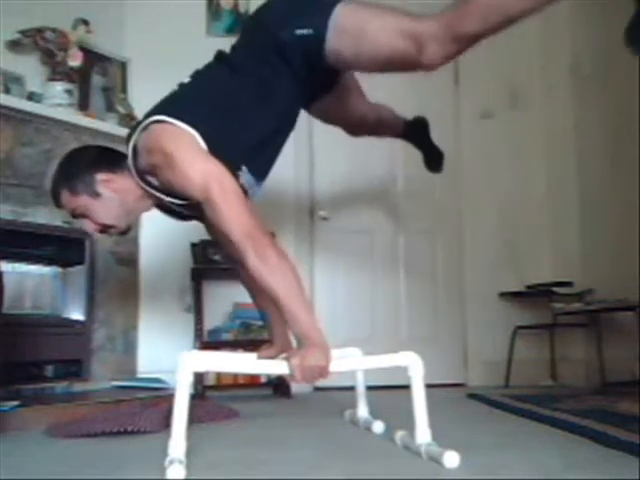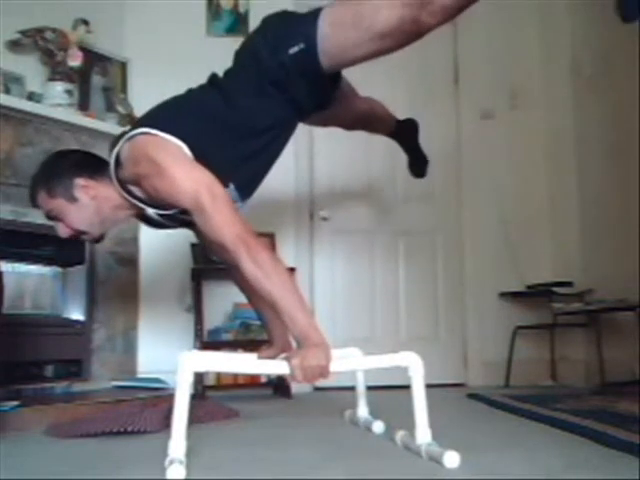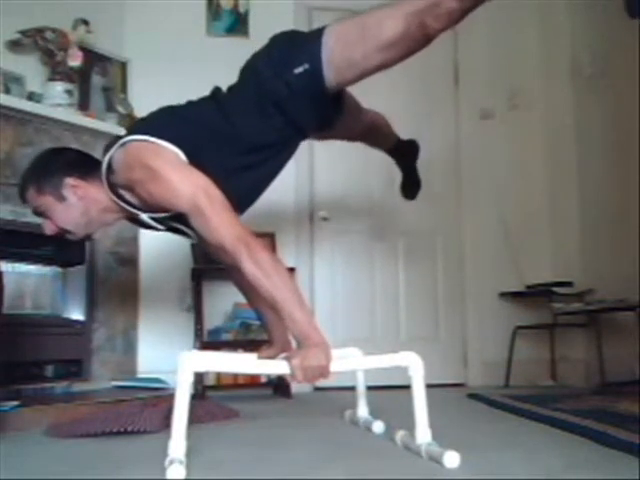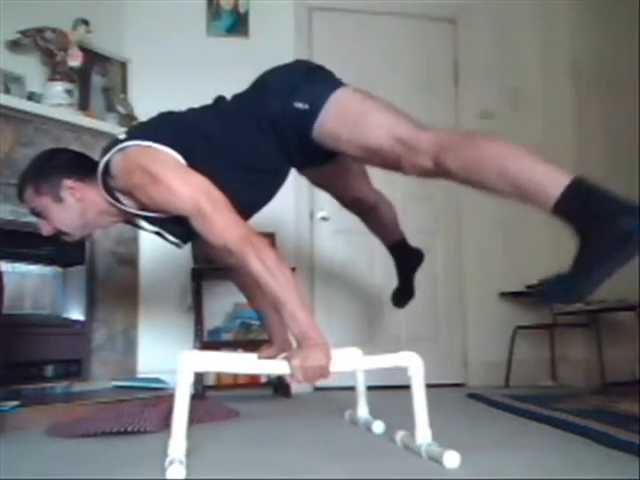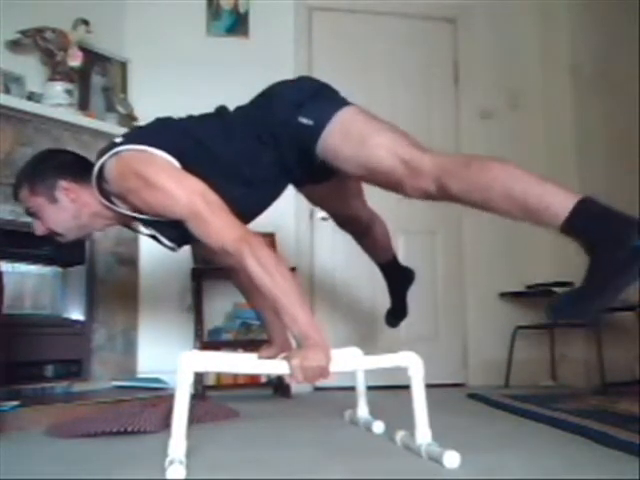
dt=1s
person 1, frame 1
left shoulder: (164, 153)
right shoulder: (165, 188)
left elbow: (255, 246)
right elbow: (242, 252)
left wrist: (313, 341)
right wrist: (281, 336)
right hip: (274, 63)
left knee: (430, 43)
right knee: (359, 118)
right ankle: (413, 132)
person 1, frame 2
left shoulder: (149, 164)
right shoulder: (153, 205)
left elbow: (244, 249)
right elbow: (232, 256)
left wrist: (312, 341)
right wrist: (280, 339)
left hip: (286, 54)
right hip: (280, 76)
right knee: (355, 115)
right ankle: (400, 132)
person 1, frame 3
left shoulder: (140, 169)
right shoulder: (141, 206)
left elbow: (242, 247)
right elbow: (230, 256)
left wrist: (312, 341)
right wrist: (279, 337)
left hip: (291, 75)
right hip: (288, 102)
right knee: (361, 126)
right ankle: (401, 151)
person 1, frame 4
left shoulder: (136, 170)
right shoulder: (134, 207)
left elbow: (244, 244)
right elbow: (232, 255)
left wrist: (312, 340)
right wrist: (278, 337)
left hip: (291, 98)
right hip: (287, 127)
left knee: (424, 151)
right knee: (358, 195)
right ankle: (403, 257)
person 1, frame 5
left shoulder: (131, 174)
right shoulder: (130, 210)
left elbow: (243, 246)
right elbow: (231, 256)
left wrist: (312, 340)
right wrist: (278, 338)
left hip: (292, 114)
right hip: (285, 145)
left knee: (424, 172)
right knee: (353, 215)
right ankle: (396, 277)
